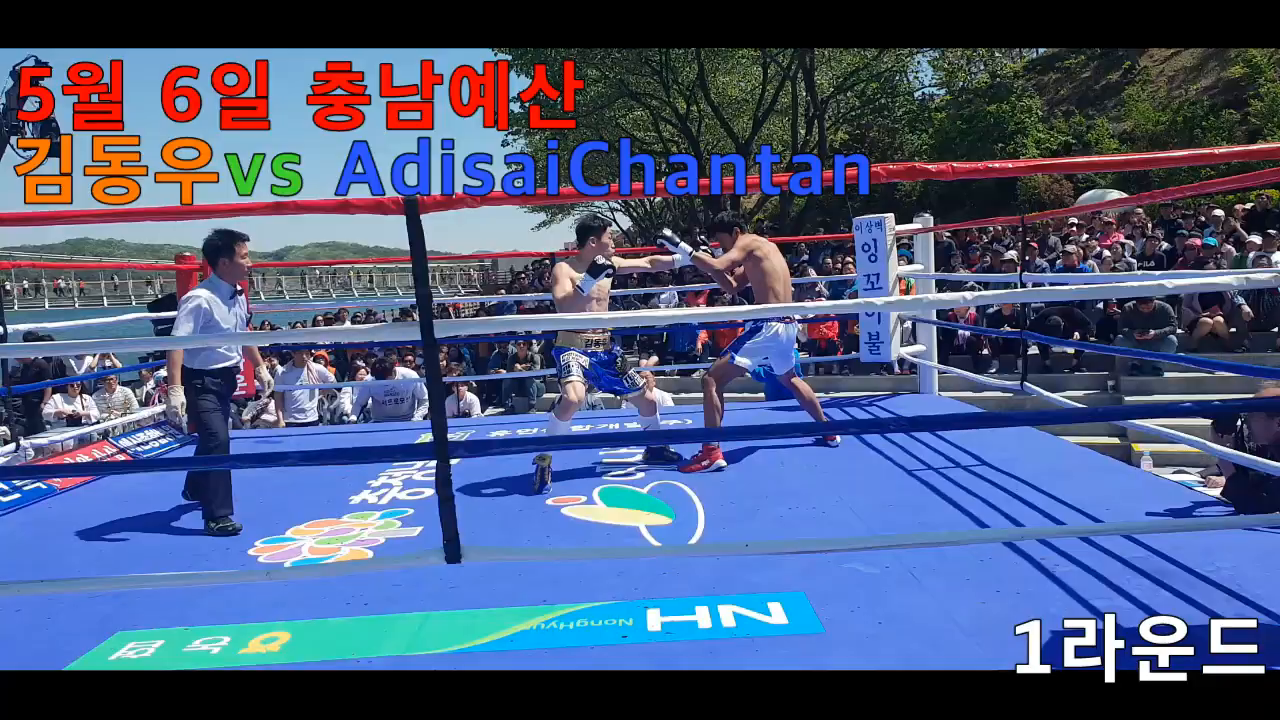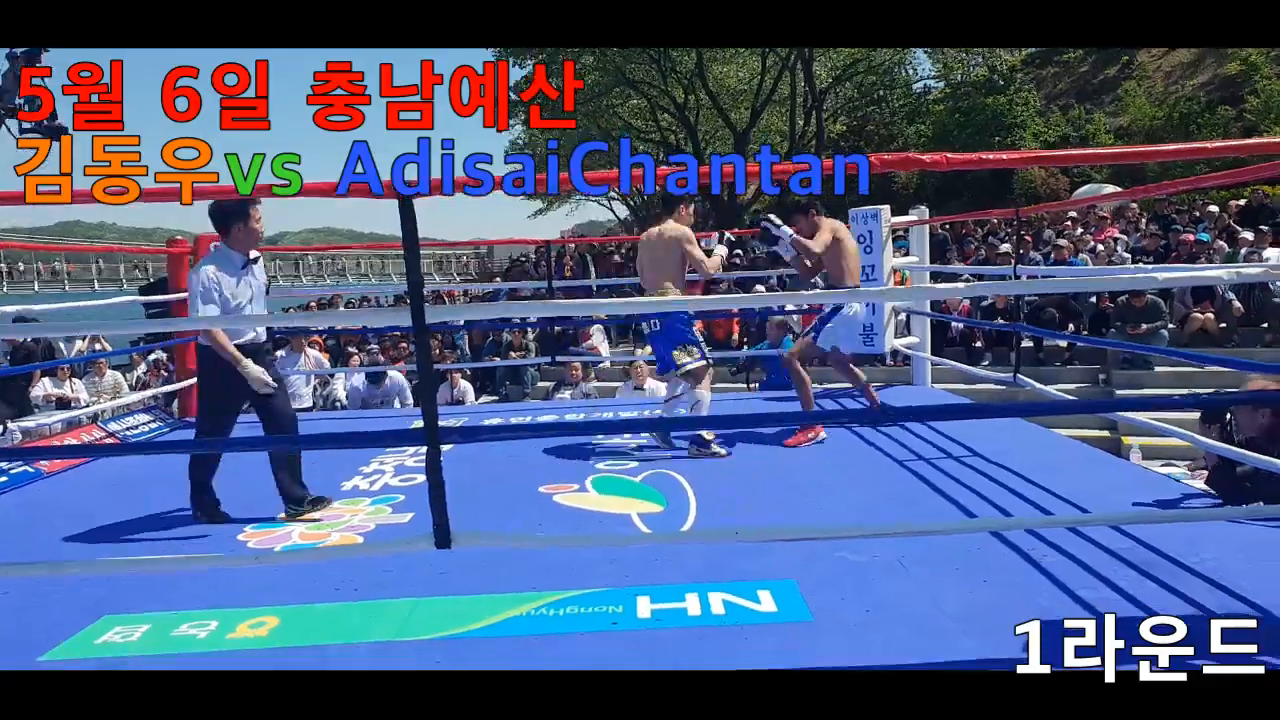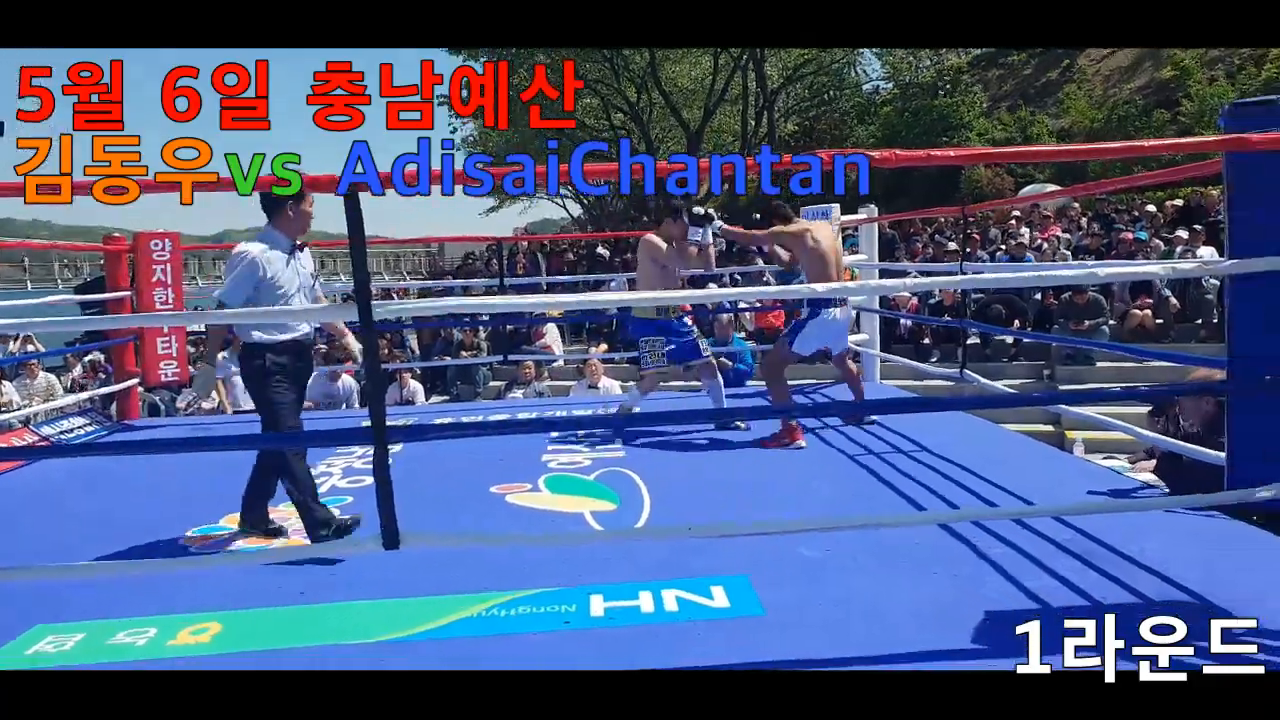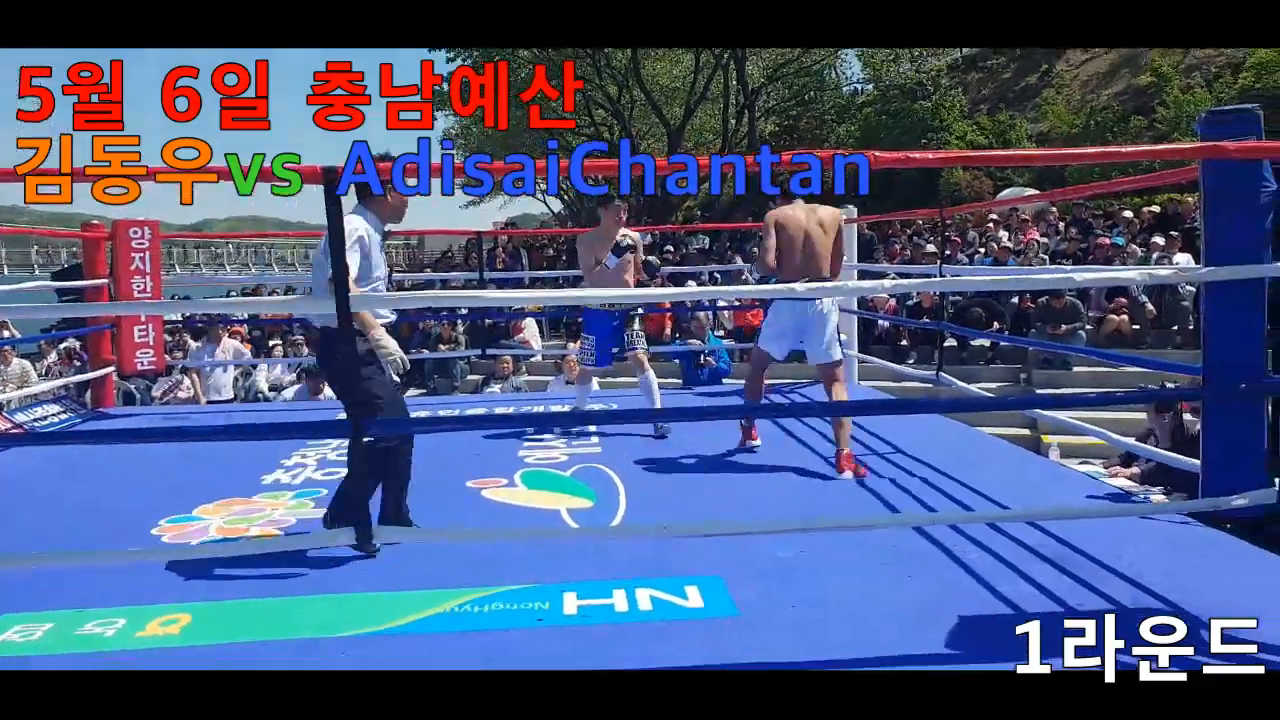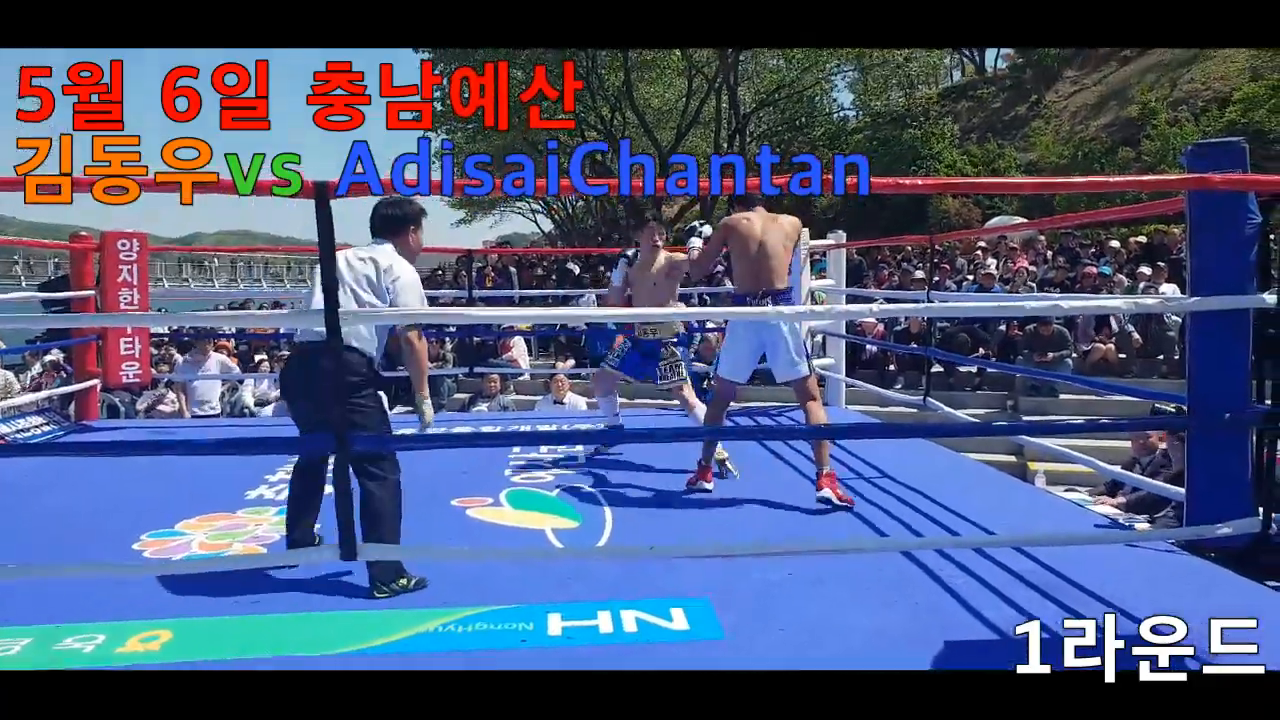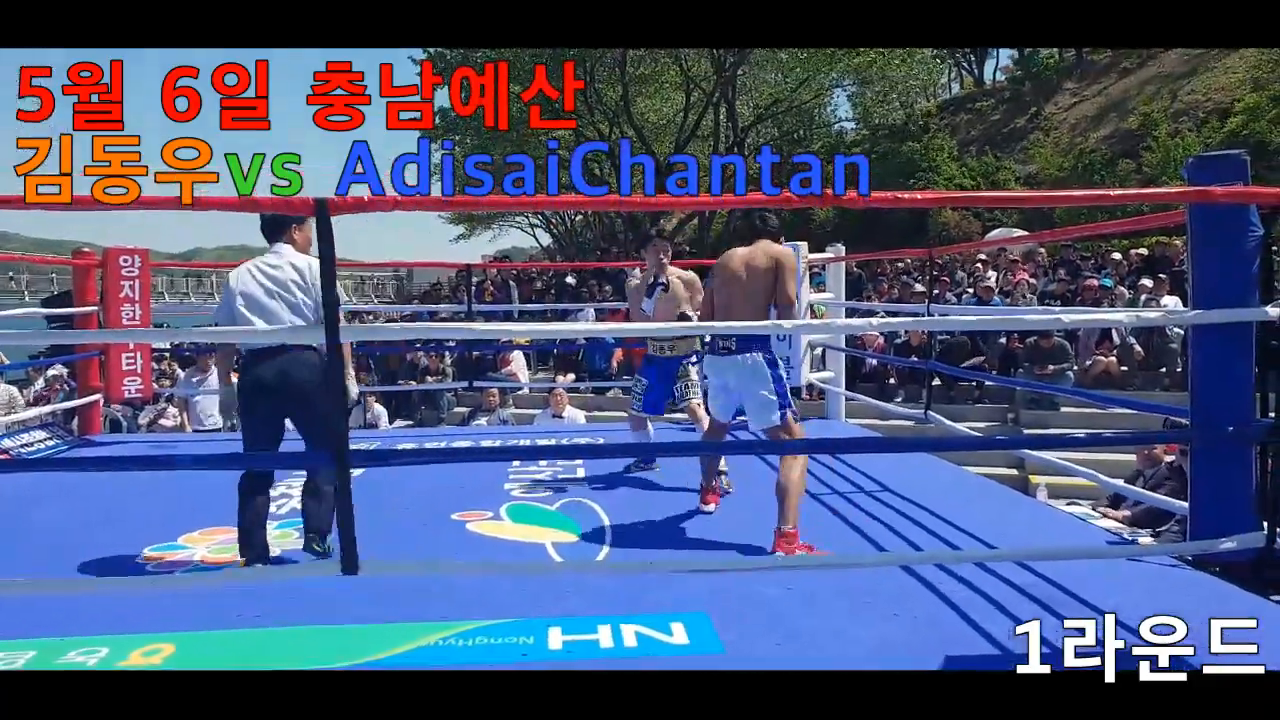
dt=0.5s
person 1, frame 1
left shoulder: (238, 295)
right shoulder: (199, 300)
left wrist: (260, 367)
right wrist: (175, 389)
left hip: (225, 378)
right hip: (200, 381)
left knee: (214, 440)
right knee: (217, 441)
left ankle: (195, 489)
right ankle: (218, 516)
person 1, frame 2
left shoulder: (255, 261)
right shoulder: (208, 273)
right elbow: (208, 328)
right wrist: (244, 366)
left hip: (258, 354)
right hip: (223, 362)
left knee: (284, 422)
right knee: (213, 435)
left ankle: (296, 498)
right ankle: (203, 502)
person 1, frame 3
left shoulder: (302, 253)
right shoulder: (252, 255)
left elbow: (316, 302)
right elbow: (225, 311)
left wrist: (346, 338)
right wrist: (209, 365)
left hip: (297, 356)
right hip: (266, 360)
left knee: (280, 441)
left ankle: (254, 513)
right ankle: (321, 525)
person 1, frame 4
left shoulder: (367, 231)
right shoulder: (355, 229)
right elbow: (340, 287)
right wrist: (379, 336)
left hip: (358, 347)
right hip: (350, 347)
left knee: (394, 430)
right knee: (387, 432)
left ankle: (394, 521)
right ankle: (344, 519)
person 1, frame 5
left shoulder: (337, 260)
right shoulder: (399, 270)
left elbow: (306, 321)
right elbow: (411, 337)
right wrist: (422, 397)
left hip: (305, 365)
right hip: (348, 368)
left knee: (314, 452)
right knee: (380, 469)
left ankle: (300, 534)
right ankle: (388, 575)
person 1, frame 6
left shoulder: (239, 275)
right shoulder: (312, 267)
left elbow: (224, 338)
left wrist: (226, 388)
right wrist: (348, 372)
left hip: (256, 371)
right hip: (304, 366)
left knee: (257, 467)
right knee: (326, 454)
left ankle: (254, 555)
right ankle: (317, 536)
person 2, frame 1
left shoulder: (748, 242)
right shoulder: (767, 248)
left elbow: (717, 266)
right elbow: (731, 287)
left wrist: (682, 247)
right wrist: (706, 256)
left hip: (767, 326)
right hip: (788, 326)
left knee: (712, 380)
right knee: (791, 380)
left ankle: (711, 452)
right ankle: (828, 431)
person 2, frame 2
left shoulder: (828, 225)
right shoulder: (834, 234)
left elbow: (815, 251)
right elbow: (808, 273)
left wrist: (785, 231)
right wrist: (786, 248)
left hip: (842, 304)
right hip: (853, 304)
left knee: (793, 359)
right knee: (839, 362)
left ankle: (812, 427)
right ankle: (877, 406)
person 2, frame 3
left shoulder: (795, 232)
right shoulder: (825, 227)
left elbow: (743, 236)
left hip: (821, 311)
right hip: (843, 308)
left knee: (771, 365)
right knee: (842, 359)
left ankle: (792, 431)
right ankle: (862, 411)
person 2, frame 4
left shoulder: (775, 216)
right shoulder: (832, 214)
left elbow: (767, 265)
right elbow: (836, 268)
left wrist: (756, 266)
left hip: (787, 302)
right hip: (822, 301)
left knee: (756, 365)
right knee: (835, 381)
left ankle: (749, 432)
right ankle: (845, 457)
person 2, frame 5
left shoulder: (732, 224)
right shoulder: (792, 224)
left elbow: (698, 271)
left hip: (744, 316)
right hip: (781, 314)
left knee: (720, 396)
right knee: (809, 398)
left ankle: (704, 472)
right ankle: (825, 480)
person 2, frame 6
left shoulder: (724, 259)
right shoulder: (782, 254)
left elbow: (706, 318)
right elbow: (790, 314)
left hip: (716, 355)
right hip: (752, 355)
left knee: (718, 426)
right knee: (794, 445)
left ankle: (708, 493)
right ankle: (787, 538)
person 3, frame 1
left shoulder: (609, 263)
right shoulder: (564, 269)
left elbow: (648, 263)
right elbow: (562, 307)
left wrist: (682, 259)
right wrist: (588, 279)
left hip: (606, 347)
right hip: (572, 348)
left knee: (647, 399)
right knee: (572, 399)
left ankle: (656, 448)
person 3, frame 2
left shoulder: (647, 238)
right shoulder: (681, 232)
right elbow: (707, 271)
right wrist: (720, 250)
left hip: (654, 312)
right hip: (673, 310)
left knee: (682, 373)
right knee: (701, 372)
left ankle: (665, 428)
right ankle: (700, 439)
person 3, frame 3
left shoulder: (678, 244)
right shoulder: (650, 242)
left elbow: (708, 265)
right elbow: (683, 262)
left wrist: (707, 230)
right wrist: (695, 231)
left hip: (674, 317)
right hip: (647, 319)
left knee: (708, 364)
right knee: (653, 376)
left ankle: (724, 417)
right ankle: (623, 415)
person 3, frame 4
left shoulder: (633, 238)
right shoulder: (587, 240)
right elbow: (590, 279)
left wrist: (649, 272)
right wrist: (613, 257)
left hip: (628, 309)
right hip: (598, 312)
left knee: (639, 359)
right knee: (587, 368)
right ankle: (578, 412)
person 3, frame 5
left shoulder: (673, 261)
right shoulder: (630, 264)
right elbow: (613, 301)
left wrist: (696, 241)
right wrist: (619, 269)
left hip: (669, 337)
right hip: (638, 336)
left knee: (684, 394)
right knee: (601, 379)
left ankle: (718, 453)
right ankle: (614, 429)
person 3, frame 6
left shoulder: (688, 279)
right shoulder: (635, 286)
left wrist: (693, 320)
right wrist: (650, 296)
left hip: (685, 355)
right hip: (654, 357)
left knee: (694, 409)
right knee: (636, 414)
left ankle: (719, 469)
right ankle: (647, 457)
